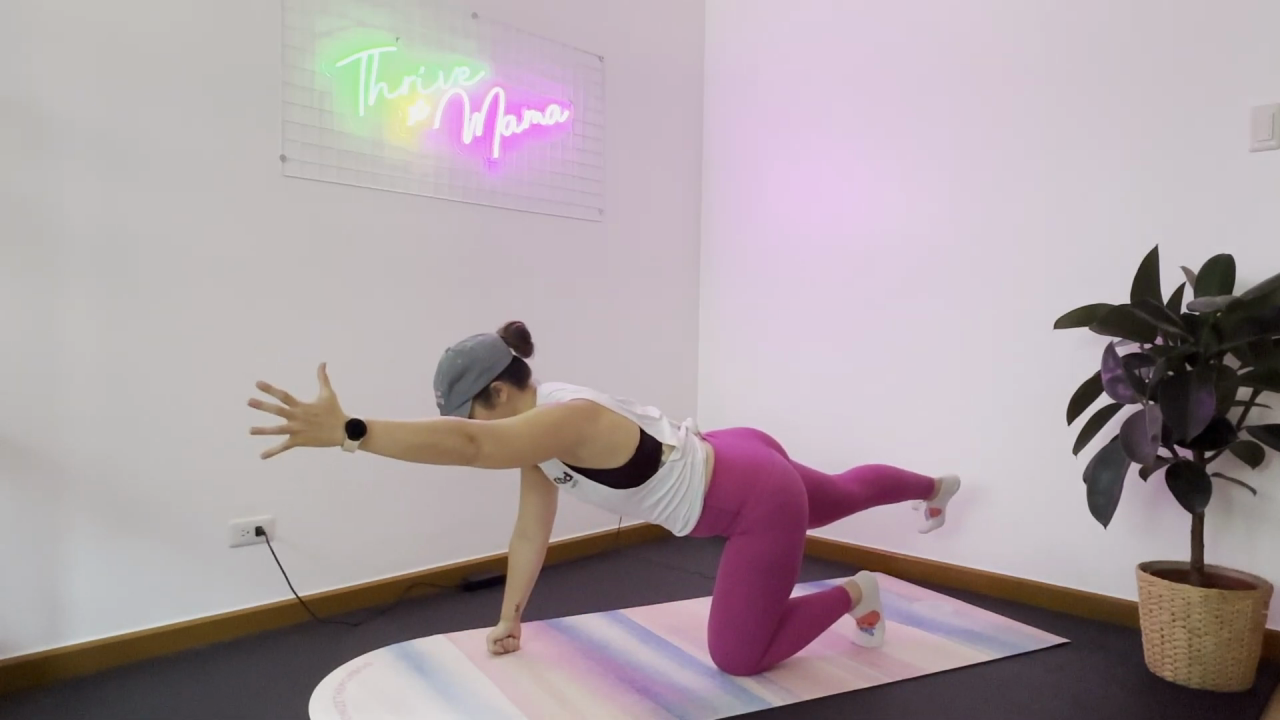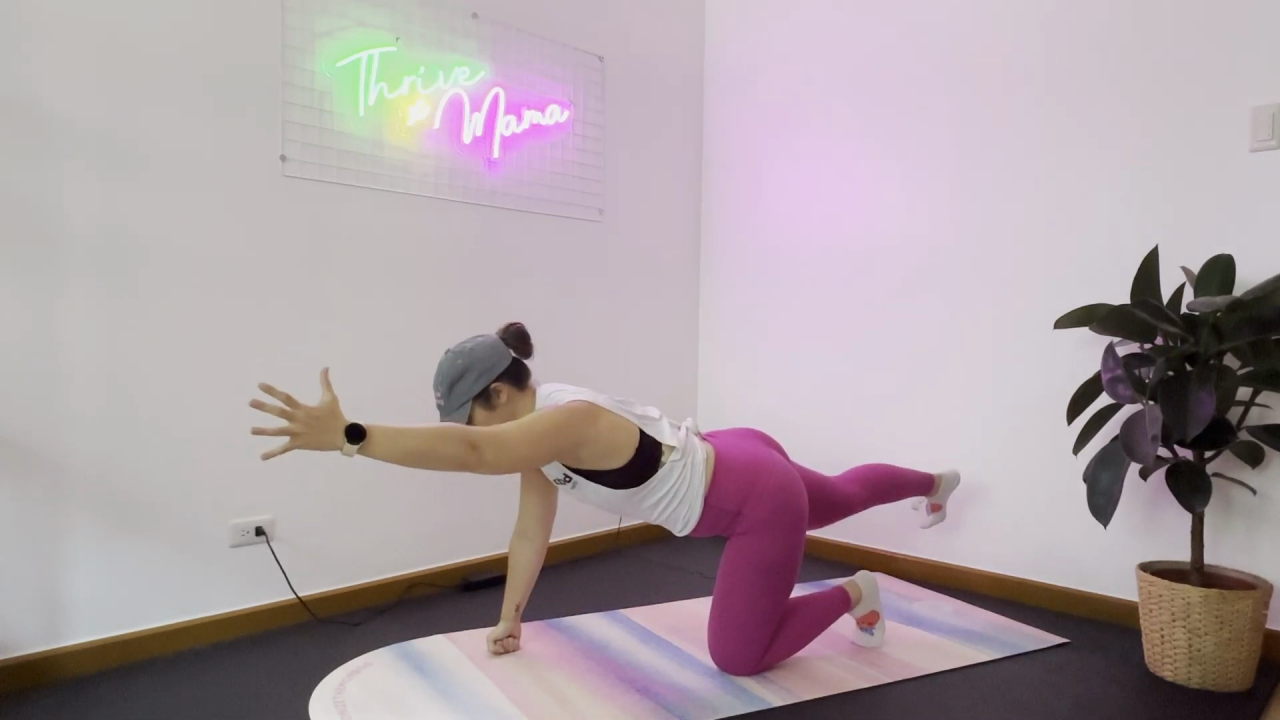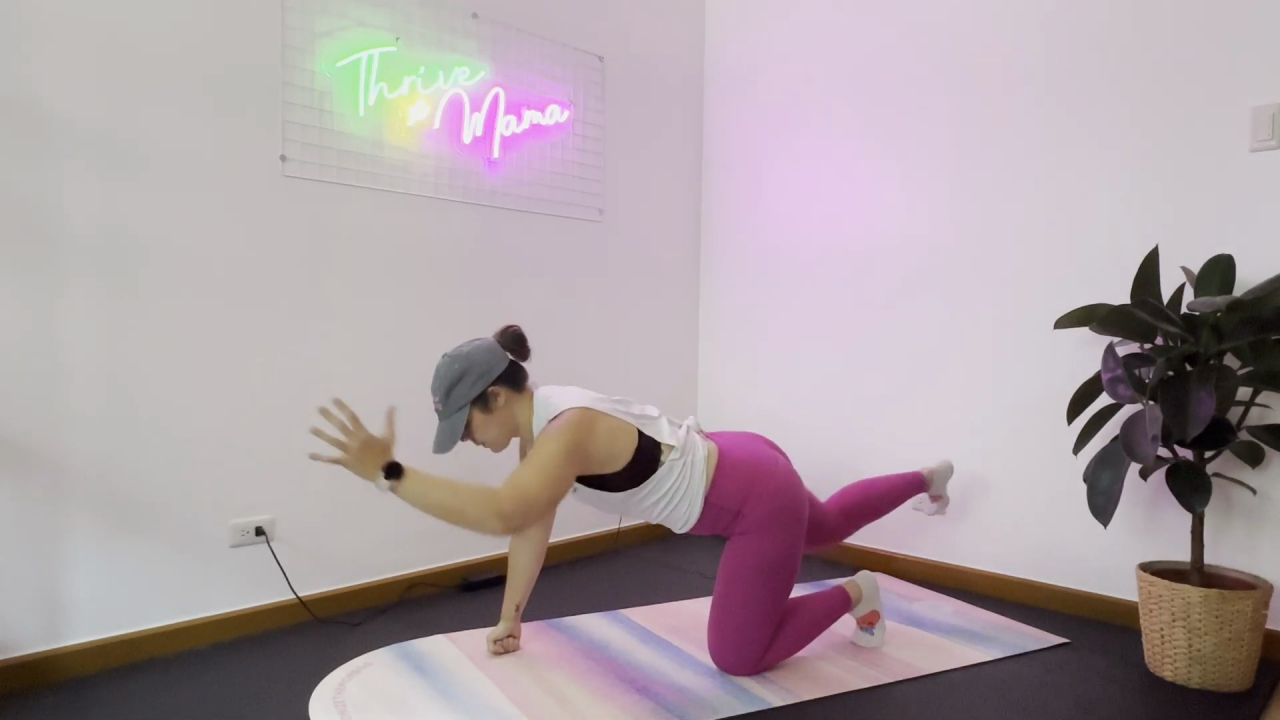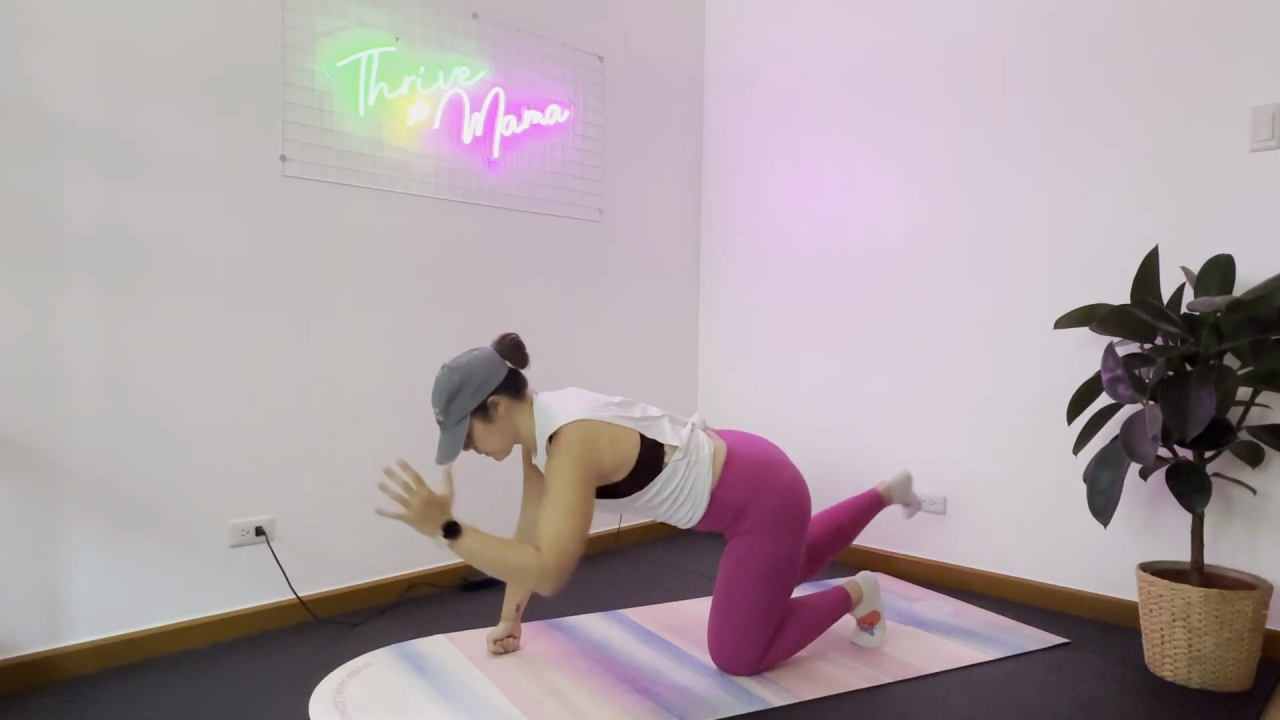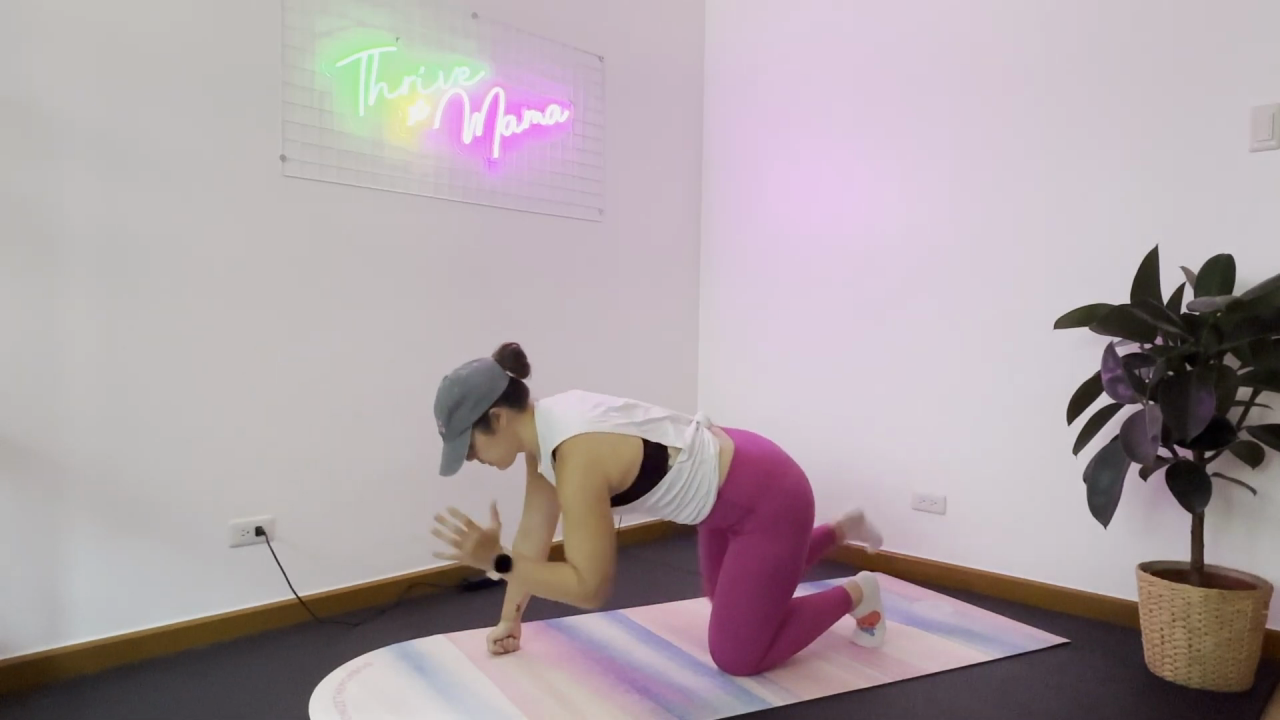
dt=0.2s
person 1, frame 1
left shoulder: (570, 421)
right shoulder: (543, 428)
left elbow: (469, 447)
right elbow: (531, 531)
left wrist: (344, 430)
right wrist: (510, 619)
left hip: (759, 500)
right hip: (731, 462)
left knee: (738, 656)
right knee: (842, 495)
left ankle: (854, 594)
right ankle: (936, 488)
person 1, frame 2
left shoulder: (569, 423)
right shoulder: (537, 424)
left elbow: (476, 456)
right elbow: (531, 532)
left wrist: (347, 434)
right wrist: (509, 619)
left hip: (760, 500)
right hip: (731, 461)
left knee: (737, 656)
right knee: (838, 499)
left ankle: (855, 594)
right ankle: (934, 484)
person 1, frame 3
left shoulder: (568, 431)
right shoulder: (534, 422)
left elbow: (506, 515)
right elbow: (531, 530)
left wrist: (389, 472)
right wrist: (510, 619)
left hip: (760, 499)
right hip: (734, 465)
left knee: (736, 657)
right knee: (822, 526)
left ankle: (855, 594)
right ankle: (926, 478)
person 1, frame 4
left shoulder: (572, 445)
right shoulder: (536, 420)
left elbow: (546, 569)
right elbow: (533, 531)
left wrist: (445, 527)
right wrist: (509, 621)
left hip: (762, 498)
right hip: (732, 471)
left knee: (737, 657)
right knee: (790, 566)
left ankle: (857, 594)
right ankle: (885, 493)
person 1, frame 5
left shoulder: (577, 458)
right shoulder: (541, 424)
left elbow: (591, 589)
right elbow: (534, 531)
left wrist: (494, 561)
right wrist: (510, 619)
left hip: (766, 497)
right hip: (727, 475)
left knee: (737, 657)
right knee: (731, 600)
left ankle: (856, 595)
right ankle: (838, 531)
